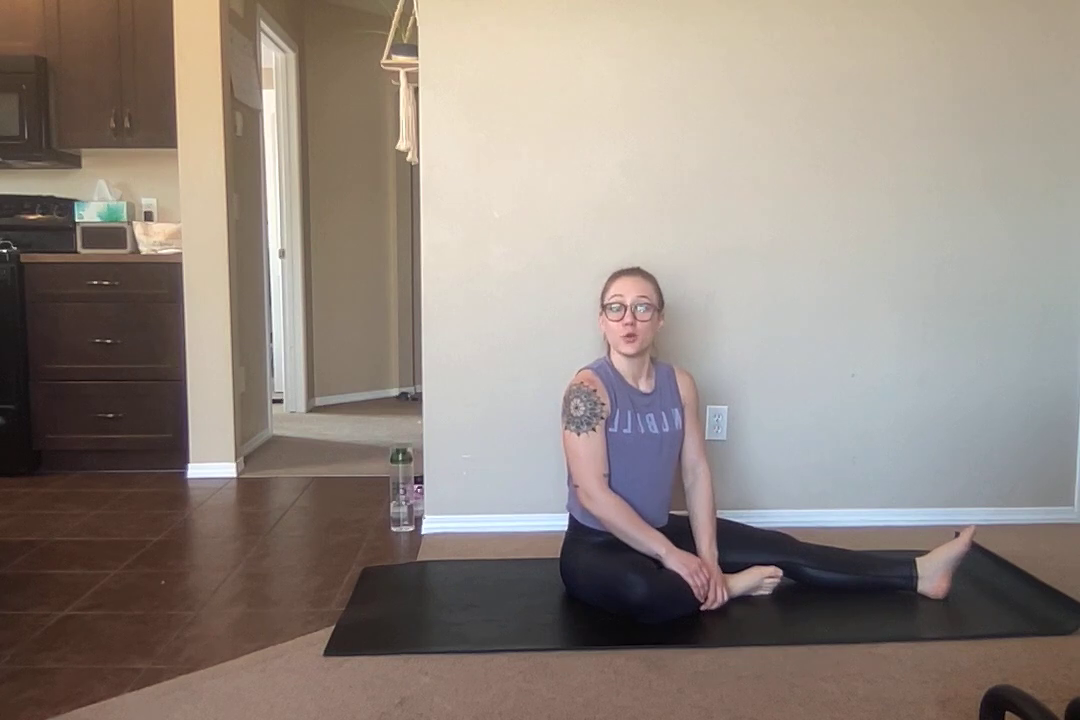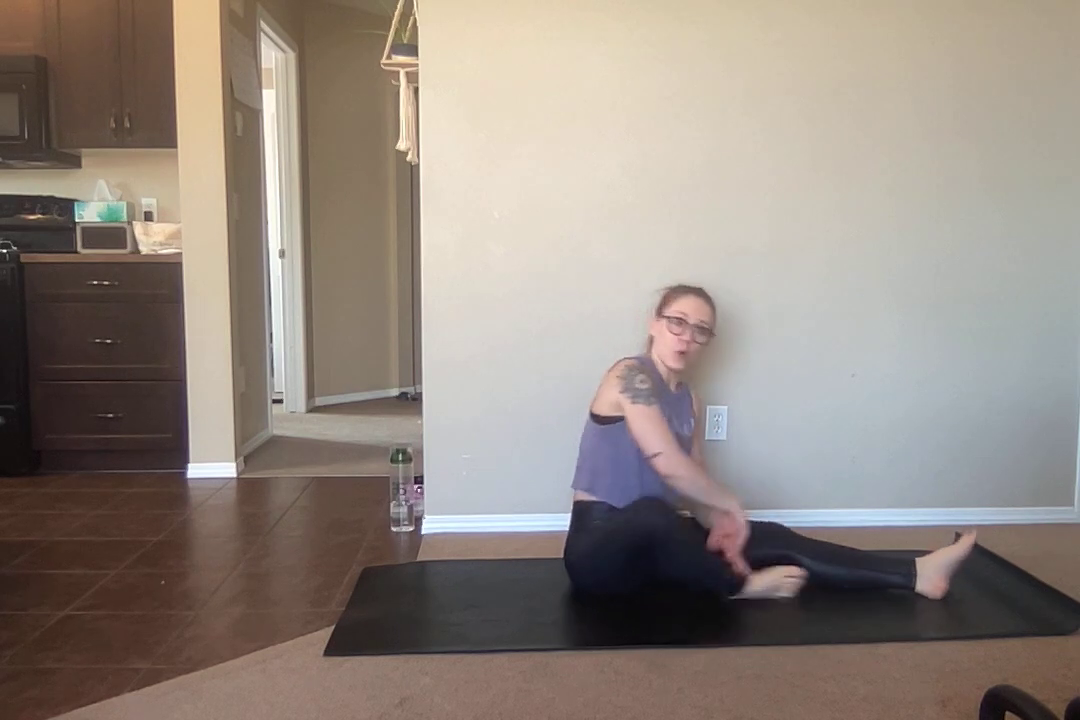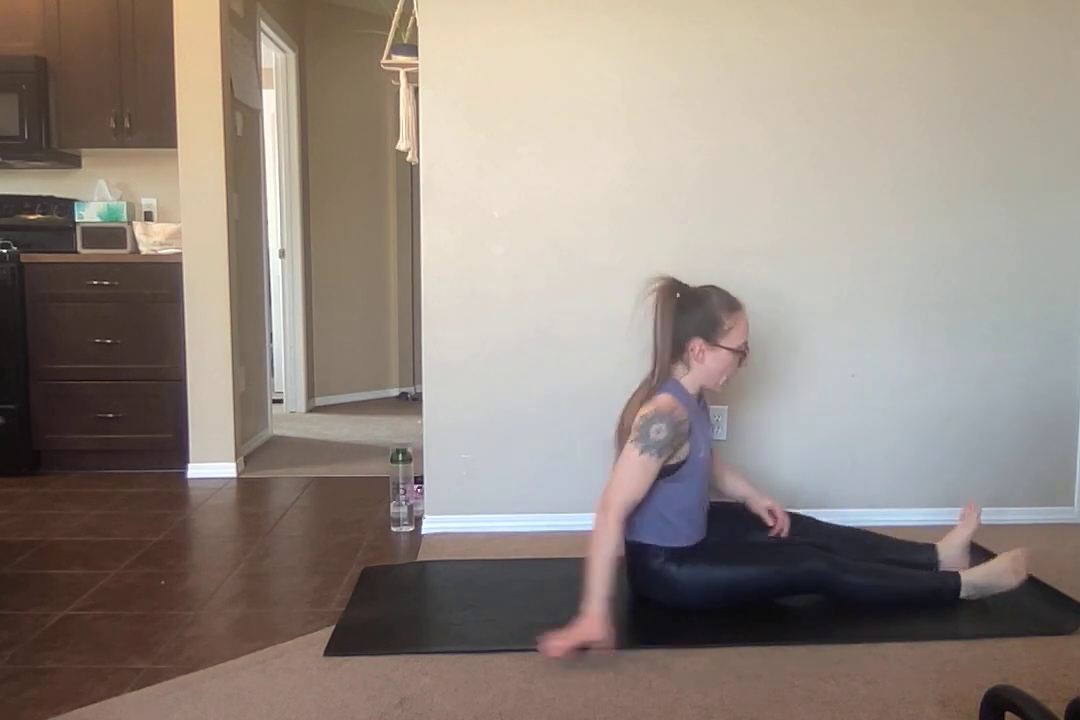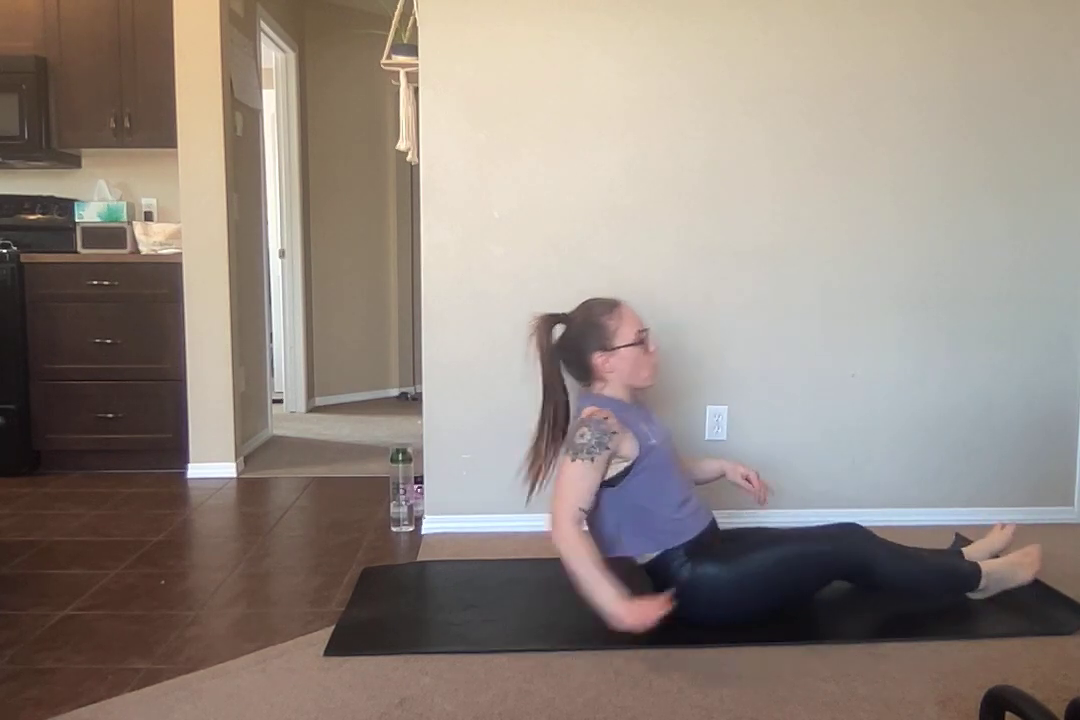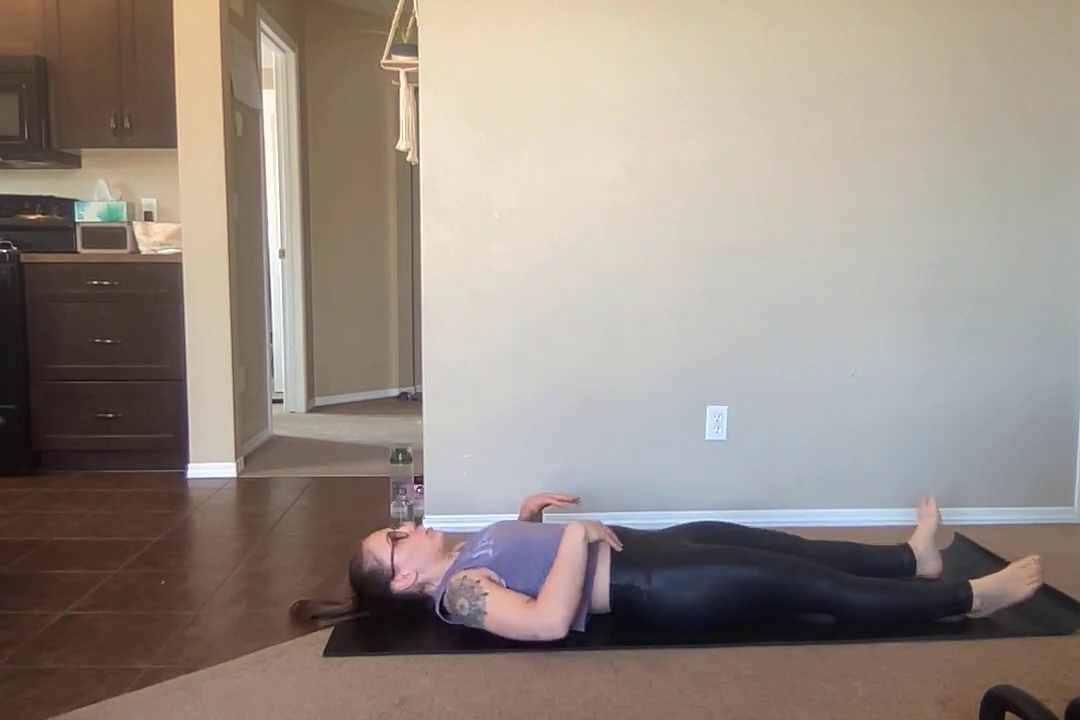
dt=1s
person 1, frame 1
left shoulder: (679, 384)
right shoulder: (588, 389)
left elbow: (696, 472)
right elbow: (593, 494)
left wrist: (708, 556)
right wrist: (670, 556)
left hip: (657, 531)
right hip: (596, 548)
left knee: (778, 548)
right knee: (640, 590)
left ankle: (919, 574)
right ankle: (728, 587)
person 1, frame 2
left shoulder: (687, 398)
right shoulder: (631, 375)
left elbow: (692, 481)
right elbow: (669, 466)
left wrist: (720, 522)
right wrist: (729, 510)
left hip: (651, 541)
right hip: (598, 547)
left knee: (773, 540)
right knee: (652, 515)
left ankle: (916, 574)
right ankle: (738, 584)
person 1, frame 3
left shoulder: (689, 393)
right shoulder: (666, 415)
right elbow: (612, 512)
left wrist: (752, 497)
right wrist: (595, 615)
left hip: (692, 532)
right hip: (665, 571)
left knee: (799, 530)
right knee: (817, 569)
left ankle: (937, 557)
right ankle: (962, 585)
person 1, frame 4
left shoulder: (622, 411)
right shoulder: (597, 426)
right elbow: (566, 526)
left wrist: (723, 467)
right wrist: (614, 605)
left hip: (702, 550)
right hip: (698, 585)
left knee: (844, 544)
right knee: (850, 547)
left ankle: (963, 562)
right ankle: (980, 578)
person 1, frame 5
left shoulder: (459, 557)
right shoulder: (457, 591)
right elbow: (547, 623)
left wrist: (528, 515)
right wrist: (576, 535)
left hip: (643, 546)
right hip: (654, 590)
left knee: (775, 543)
right knee: (818, 588)
left ankle: (911, 557)
right ankle: (971, 598)
